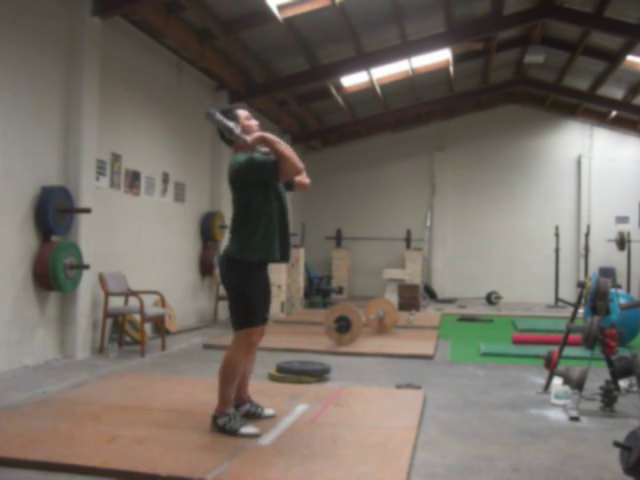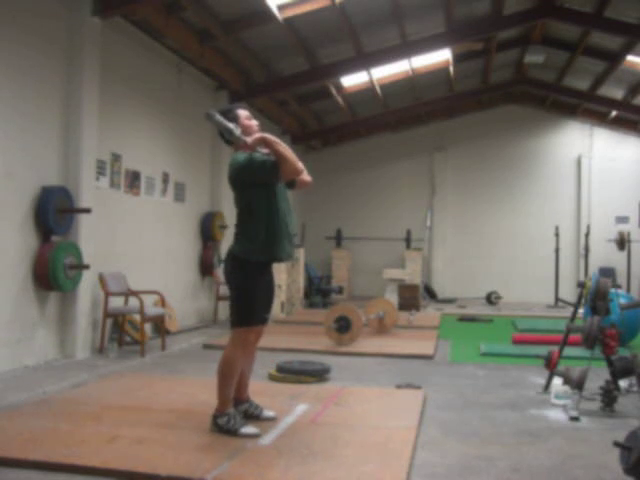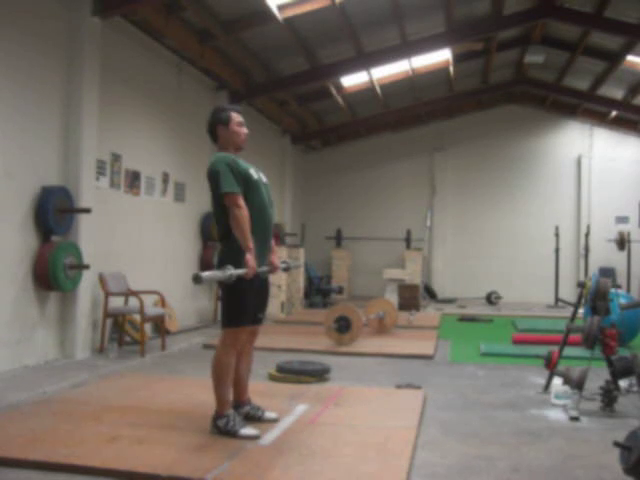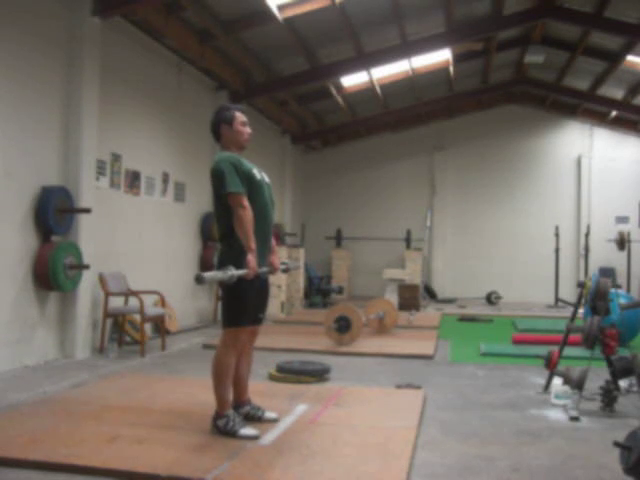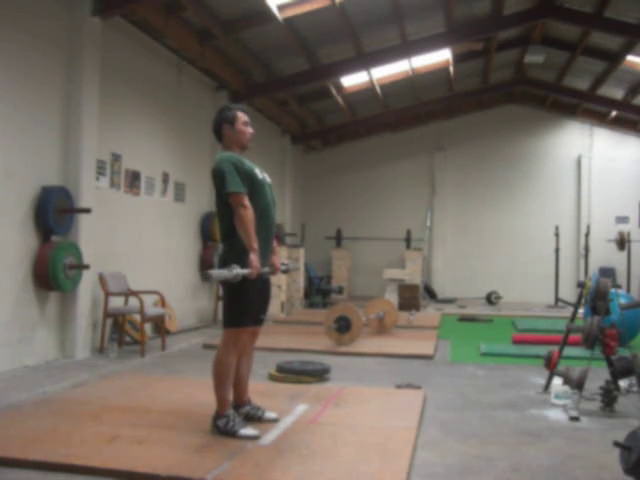
dt=0.4s
person 1, frame 1
left shoulder: (259, 160)
right shoulder: (245, 161)
left elbow: (302, 180)
right elbow: (296, 167)
left wrist: (268, 142)
right wrist: (267, 139)
left hip: (255, 261)
right hip: (242, 262)
left knee: (254, 337)
right knee: (245, 338)
left ankle: (242, 401)
right ankle: (223, 414)
person 1, frame 2
left shoulder: (261, 159)
right shoulder: (245, 161)
left elbow: (302, 178)
right elbow: (293, 169)
left wrist: (268, 143)
right wrist: (268, 139)
left hip: (261, 261)
right hip: (247, 262)
left knee: (253, 337)
right knee: (241, 338)
left ankle: (242, 401)
right ankle: (223, 413)
person 1, frame 3
left shoulder: (245, 166)
right shoulder: (222, 163)
right elbow: (237, 207)
left wrist: (271, 251)
right wrist: (247, 252)
left hip: (257, 264)
right hip: (239, 264)
left knee: (249, 337)
right knee: (232, 338)
left ankle: (242, 403)
right ankle: (223, 415)
person 1, frame 4
left shoulder: (247, 165)
right shoulder: (226, 163)
right elbow: (241, 208)
left wrist: (271, 252)
right wrist: (249, 253)
left hip: (257, 264)
right hip: (239, 264)
left knee: (249, 337)
right knee: (233, 338)
left ankle: (243, 403)
right ankle: (223, 415)
person 1, frame 5
left shoulder: (248, 165)
right shoulder: (228, 162)
right elbow: (242, 208)
left wrist: (273, 253)
right wrist: (251, 252)
left hip: (259, 265)
right hip: (242, 264)
left knee: (249, 337)
right knee: (234, 339)
left ankle: (242, 403)
right ankle: (224, 415)
